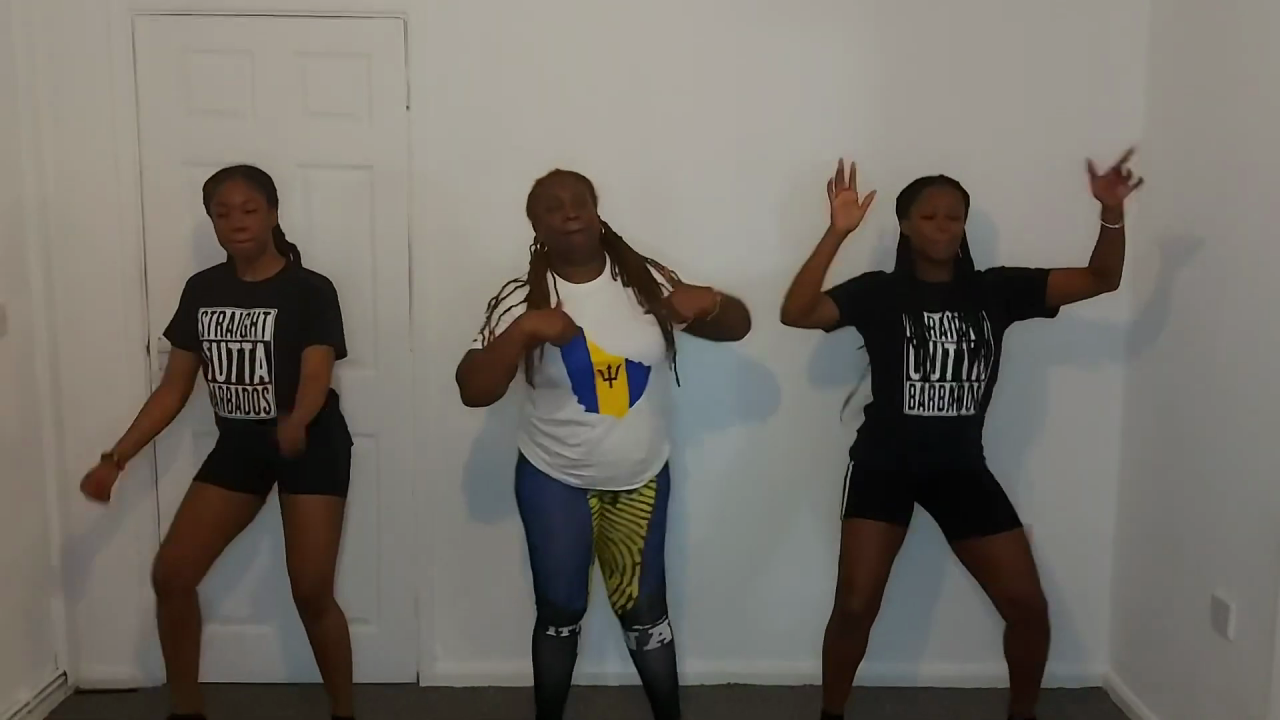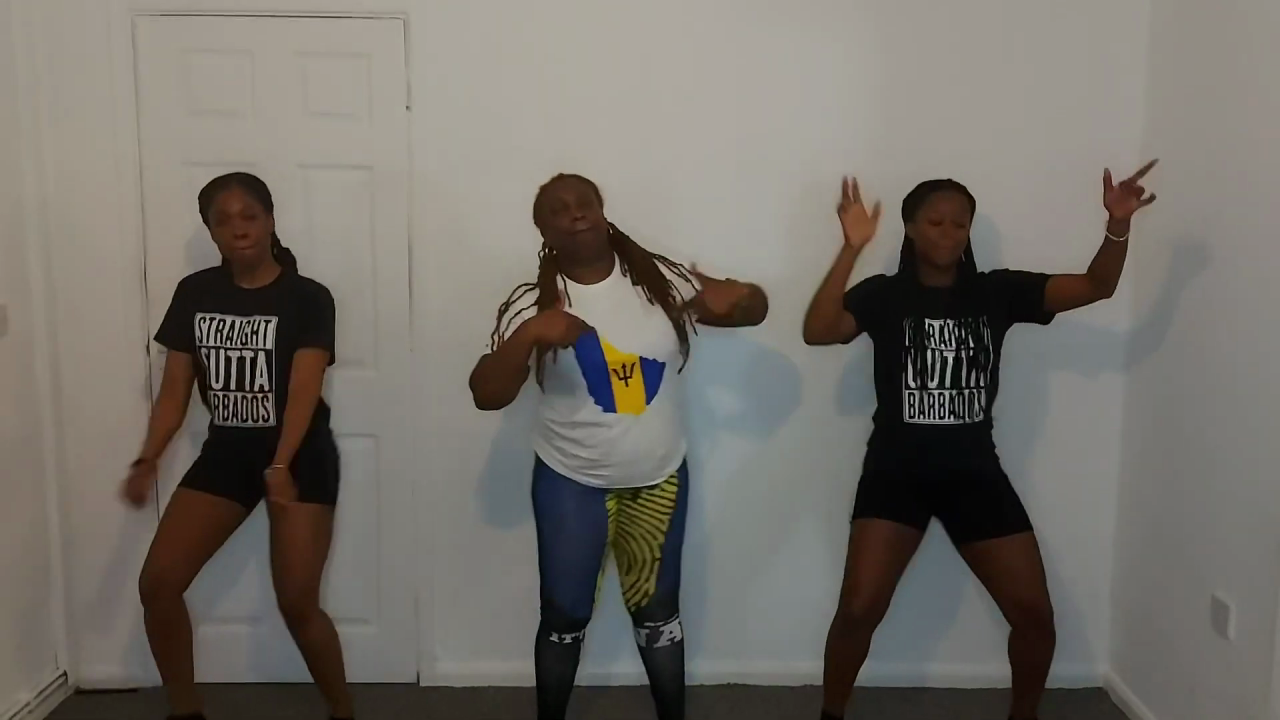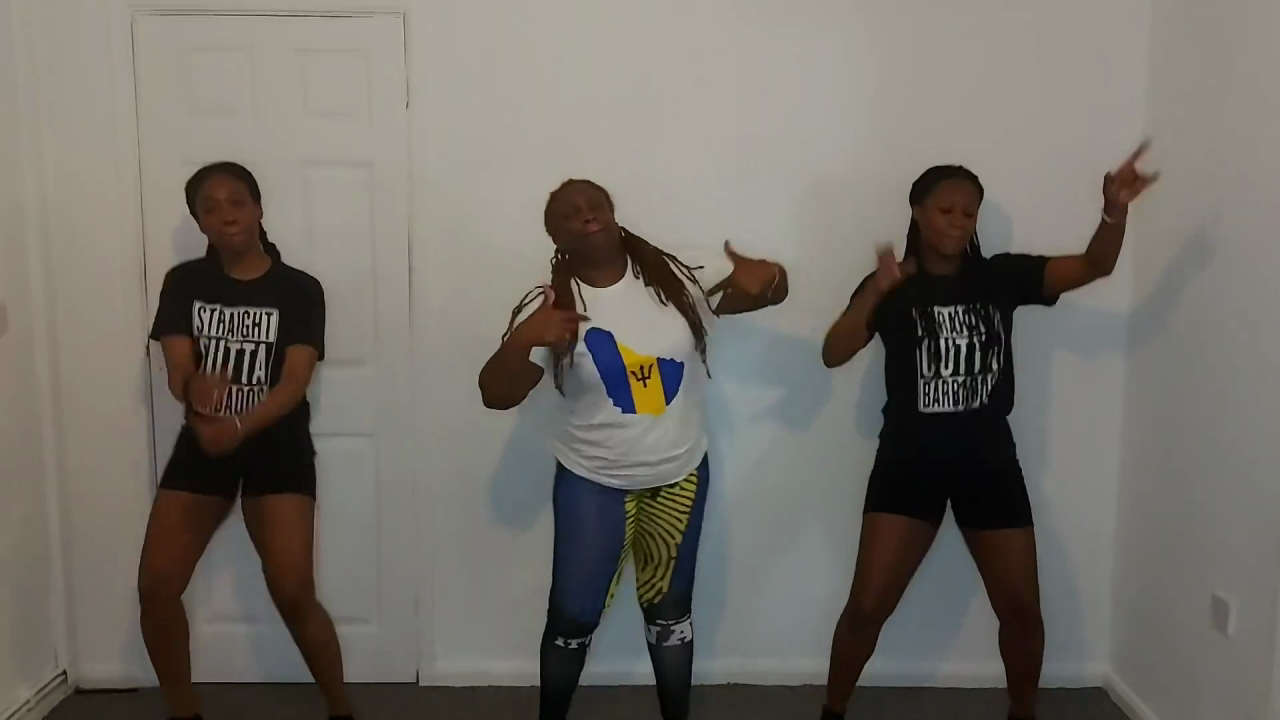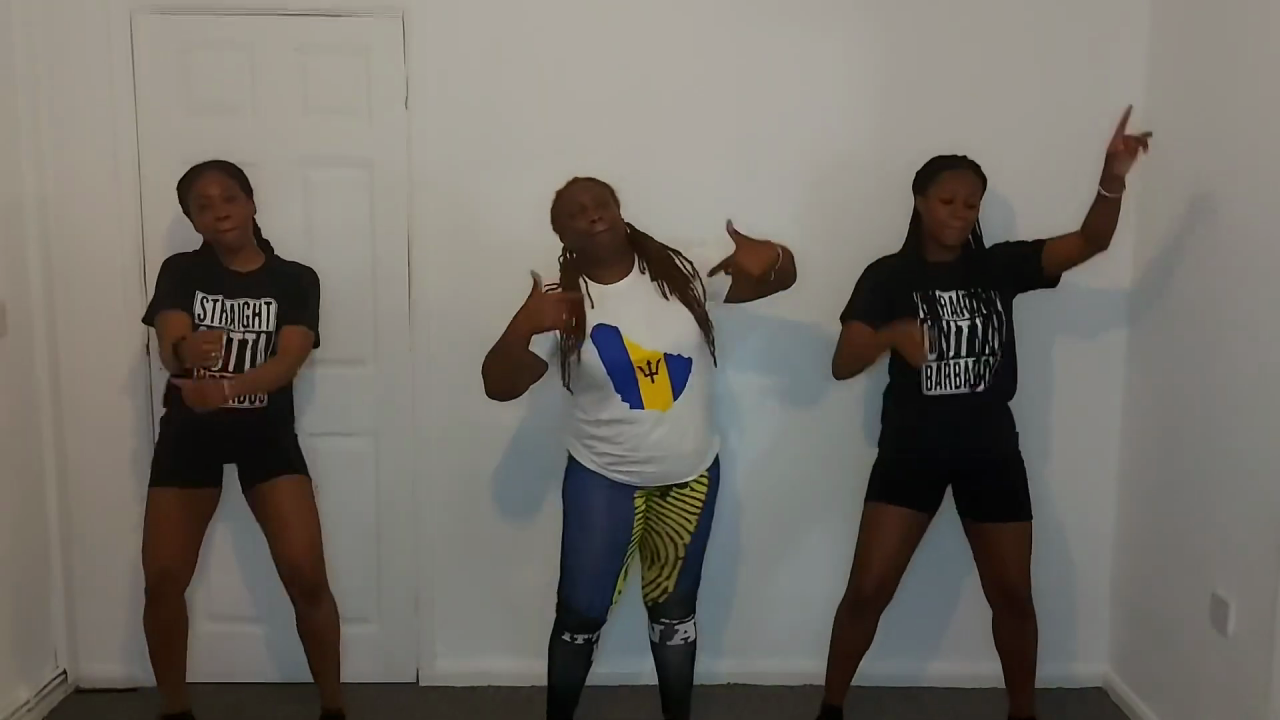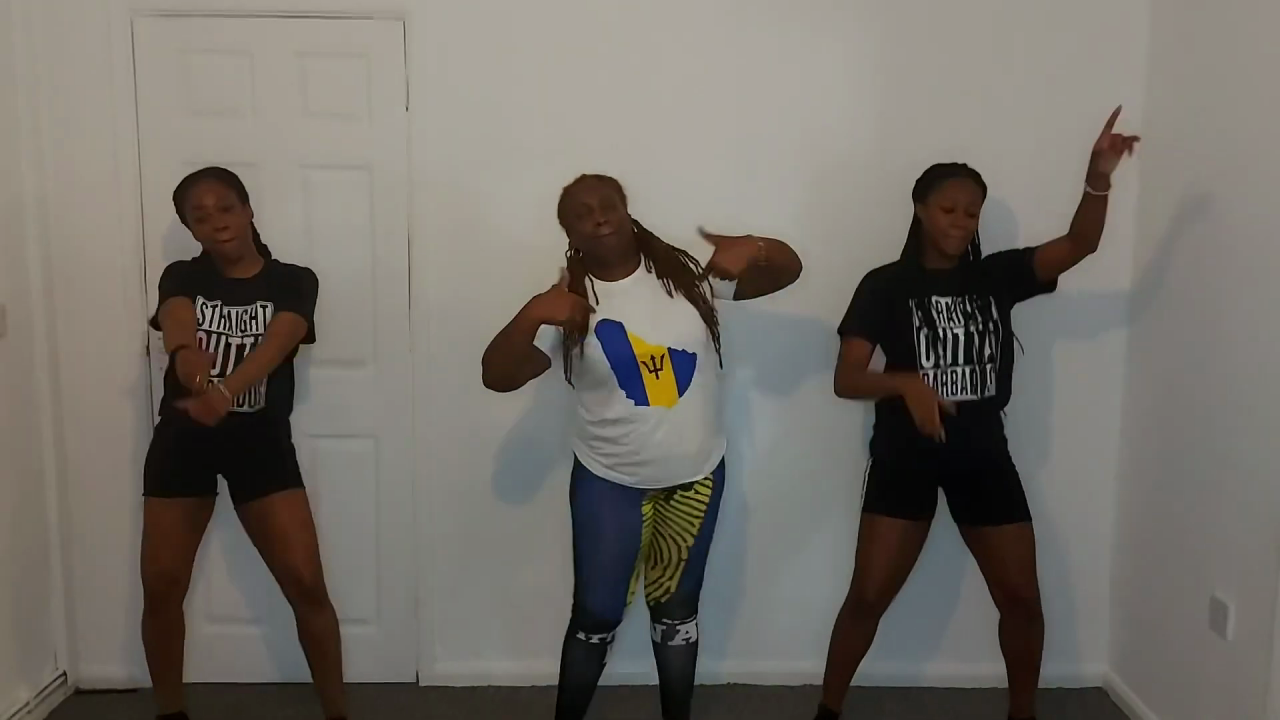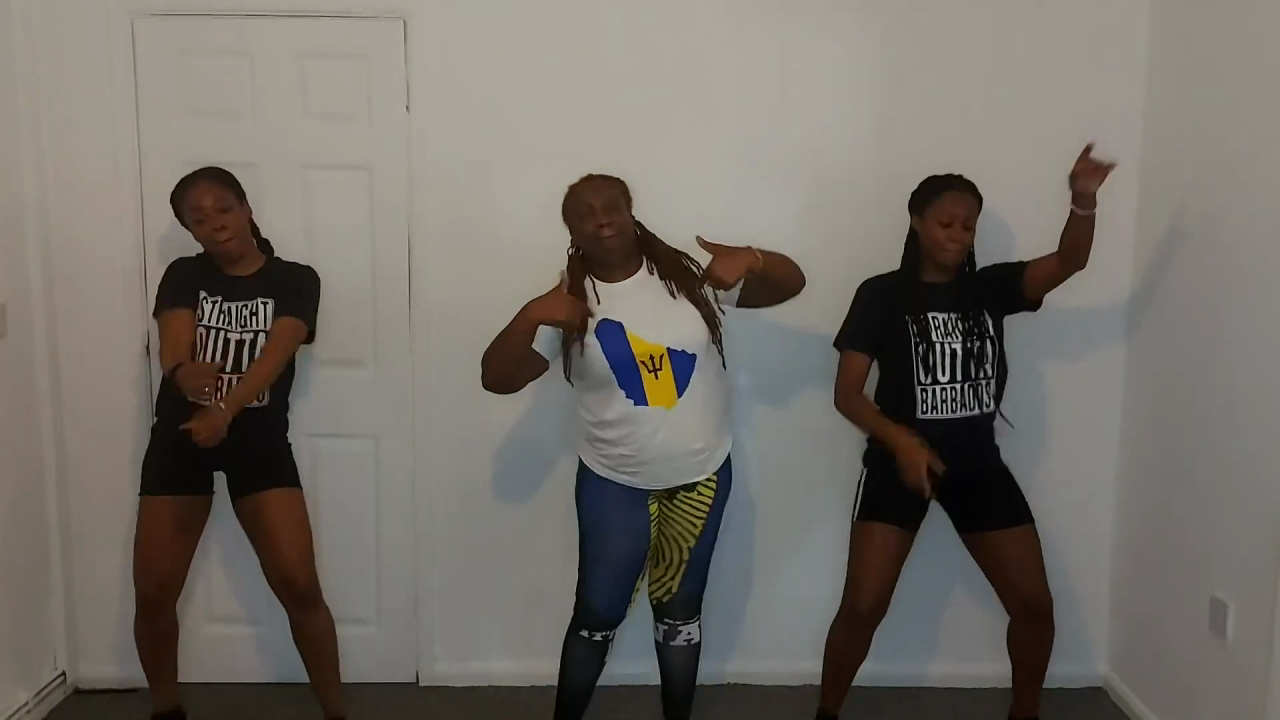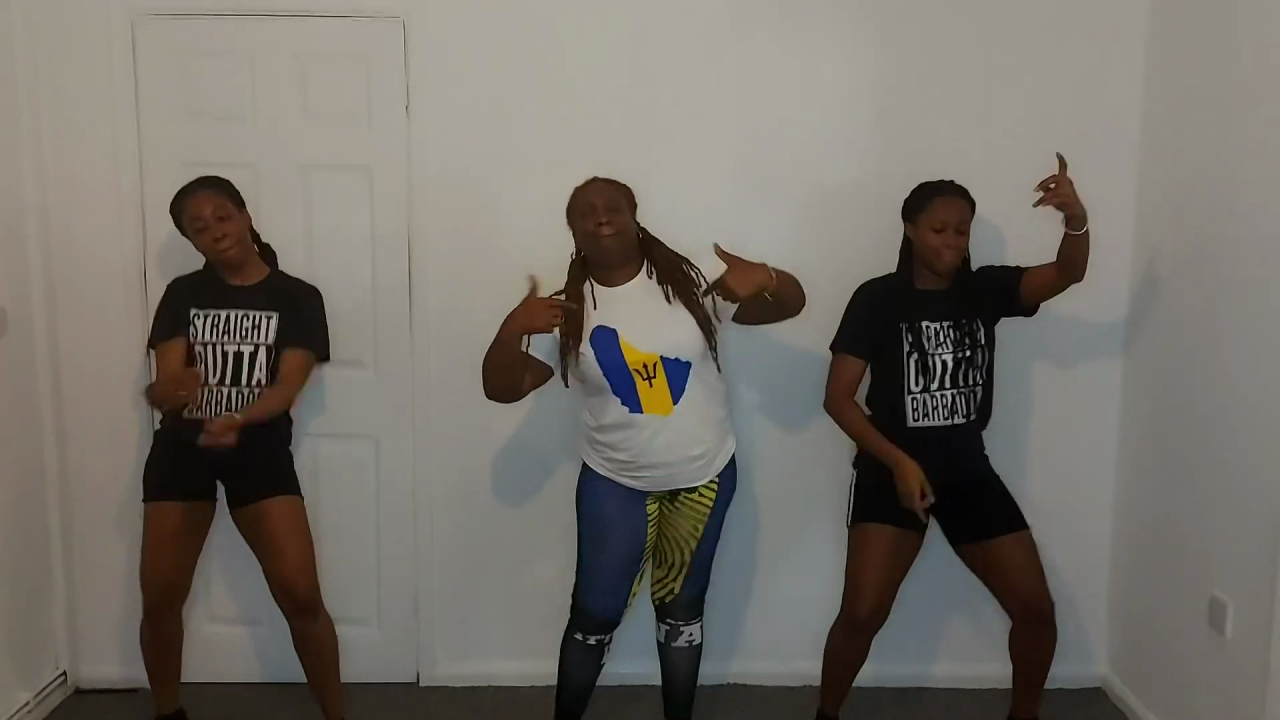
dt=0.1s
person 1, frame 1
left shoulder: (995, 290)
right shoulder: (877, 293)
left elbow: (1099, 281)
right elbow: (795, 314)
left wrist: (1112, 215)
right wrist: (836, 234)
left hip: (961, 469)
right hip: (883, 467)
left knee: (1028, 608)
right knee: (855, 607)
person 1, frame 2
left shoulder: (998, 291)
right shoulder: (884, 294)
left elbow: (1097, 286)
right elbow: (818, 331)
left wrist: (1118, 225)
right wrist: (852, 248)
left hip: (975, 473)
right hip: (896, 471)
left knee: (1033, 612)
right knee: (858, 610)
person 1, frame 3
left shoulder: (1002, 277)
right shoulder: (892, 289)
left elbow: (1093, 266)
right elbow: (834, 354)
left wrist: (1116, 208)
right wrist: (874, 291)
left hip: (989, 461)
right hip: (909, 461)
left knee: (1020, 608)
right knee: (868, 605)
person 1, frame 4
left shoulder: (1002, 265)
right shoulder: (888, 277)
left elbow: (1090, 242)
right elbow: (842, 364)
left wrist: (1113, 178)
right wrist: (890, 336)
left hip: (990, 450)
right hip: (910, 449)
left knee: (1013, 597)
right knee: (868, 590)
person 1, frame 5
left shoulder: (999, 275)
right shoulder: (886, 285)
left elbow: (1082, 244)
right elbow: (846, 378)
left wrist: (1099, 179)
right wrist: (901, 384)
left hip: (984, 456)
right hip: (906, 454)
left knee: (1021, 601)
right knee: (869, 596)
person 1, frame 6
left shoulder: (991, 287)
right shoulder: (881, 296)
left elbow: (1069, 262)
right elbow: (846, 393)
left wrist: (1083, 199)
right wrist: (899, 441)
left hip: (978, 466)
right hip: (901, 464)
left knee: (1034, 606)
right knee: (861, 609)
person 1, frame 7
left shoulder: (986, 291)
right shoulder: (876, 300)
left elbow: (1068, 272)
right elbow: (838, 398)
left wrist: (1074, 216)
right wrist: (898, 461)
left hip: (966, 469)
right hip: (891, 471)
left knee: (1035, 610)
right knee: (862, 614)
person 2, frame 1
left shoulder: (311, 290)
right shoulder: (201, 289)
left elbow: (317, 381)
right elbow: (177, 382)
left wrist: (297, 428)
right wrist: (117, 455)
left hip: (313, 450)
right hip: (236, 447)
left knee: (311, 593)
right knee: (171, 573)
person 2, frame 2
left shoulder: (309, 298)
right shoulder: (194, 293)
left elbow: (304, 387)
right elbow: (175, 387)
left wrist: (282, 465)
right wrist: (146, 462)
left hip: (301, 459)
right hip: (225, 453)
left knee: (297, 601)
right knee: (158, 584)
person 2, frame 3
left shoulder: (300, 290)
right shoulder: (183, 282)
left elbow: (294, 384)
right elbow: (178, 375)
left wrist: (238, 423)
right wrist: (198, 398)
left hip: (278, 448)
right hip: (198, 447)
left knee: (292, 596)
right knee: (156, 589)
person 2, frame 4
left shoulder: (296, 280)
right shoulder: (180, 272)
left elbow: (288, 360)
right elbow: (174, 347)
left wrist: (229, 387)
right wrist: (192, 351)
left hip: (266, 435)
right hip: (187, 436)
left knee: (307, 577)
right knee: (162, 582)
person 2, frame 5
left shoulder: (294, 282)
right shoulder: (181, 278)
left elbow: (274, 349)
right elbow: (178, 338)
left wrist: (222, 397)
right wrist: (187, 358)
left hip: (261, 444)
right hip: (182, 444)
left knee: (306, 586)
right knee: (161, 589)
person 2, frame 6
left shoulder: (296, 281)
right shoulder: (182, 276)
left elbow: (274, 356)
right elbow: (174, 354)
left wrist: (225, 411)
right wrist: (186, 374)
left hip: (259, 442)
right hip: (179, 442)
left knee: (300, 586)
right knee: (153, 592)
person 2, frame 7
left shoulder: (298, 297)
right shoulder: (183, 294)
left elbow: (288, 387)
right elbow: (166, 386)
left wrist: (236, 422)
right wrist: (168, 393)
left hip: (261, 456)
right hip: (181, 454)
left knee: (301, 597)
right knee: (161, 601)
person 3, frame 1
left shoulder: (648, 281)
right shoulder: (522, 300)
left elbow: (735, 326)
right elbow: (473, 391)
left wrist: (712, 304)
right wrist: (522, 334)
left hip: (641, 477)
right hip: (555, 480)
left knee: (643, 608)
right knee: (560, 610)
person 3, frame 2
left shoulder: (660, 278)
right shoulder: (534, 304)
left elbow: (755, 309)
right elbow: (487, 395)
left wrist: (735, 296)
right wrist: (529, 336)
left hip: (659, 477)
right hip: (571, 482)
left knee: (655, 608)
right knee: (565, 614)
person 3, frame 3
left shoulder: (674, 277)
right shoulder: (552, 308)
left elbow: (774, 291)
right elbow: (496, 395)
left wrist: (763, 274)
right wrist: (524, 337)
left hip: (679, 477)
right hip: (592, 483)
left knee: (668, 607)
right knee: (573, 616)
person 3, frame 4
left shoulder: (681, 274)
right shoulder: (559, 304)
left elbow: (780, 275)
right elbow: (499, 386)
left wrist: (767, 256)
right wrist: (525, 325)
left hip: (689, 475)
right hip: (603, 479)
left knee: (673, 606)
right knee: (581, 612)
person 3, frame 5
left shoulder: (688, 272)
right shoulder: (567, 303)
left elbow: (788, 268)
right elbow: (498, 376)
left wrist: (752, 250)
right wrist: (531, 316)
left hip: (697, 474)
right hip: (610, 481)
left knee: (675, 606)
right knee: (595, 615)
person 3, frame 6
left shoulder: (690, 275)
right shoulder: (567, 305)
left elbow: (790, 281)
right elbow: (498, 379)
left wrist: (751, 261)
right wrist: (528, 317)
left hip: (701, 475)
right hip: (614, 482)
left knee: (678, 607)
right knee: (597, 613)
person 3, frame 7
left shoulder: (693, 279)
right shoulder: (566, 310)
left elbow: (790, 301)
right elbow: (504, 388)
left wrist: (761, 281)
right wrist: (513, 331)
left hip: (703, 475)
right hip: (617, 482)
left knee: (680, 607)
right knee: (595, 614)
